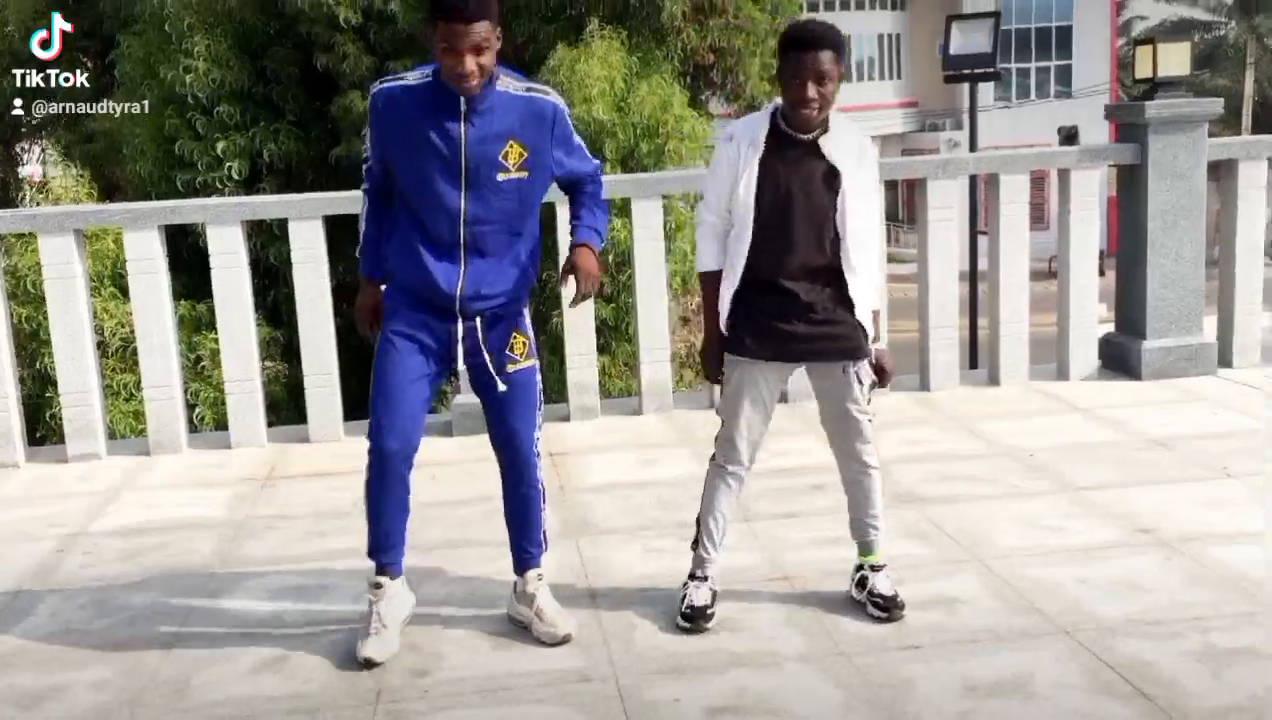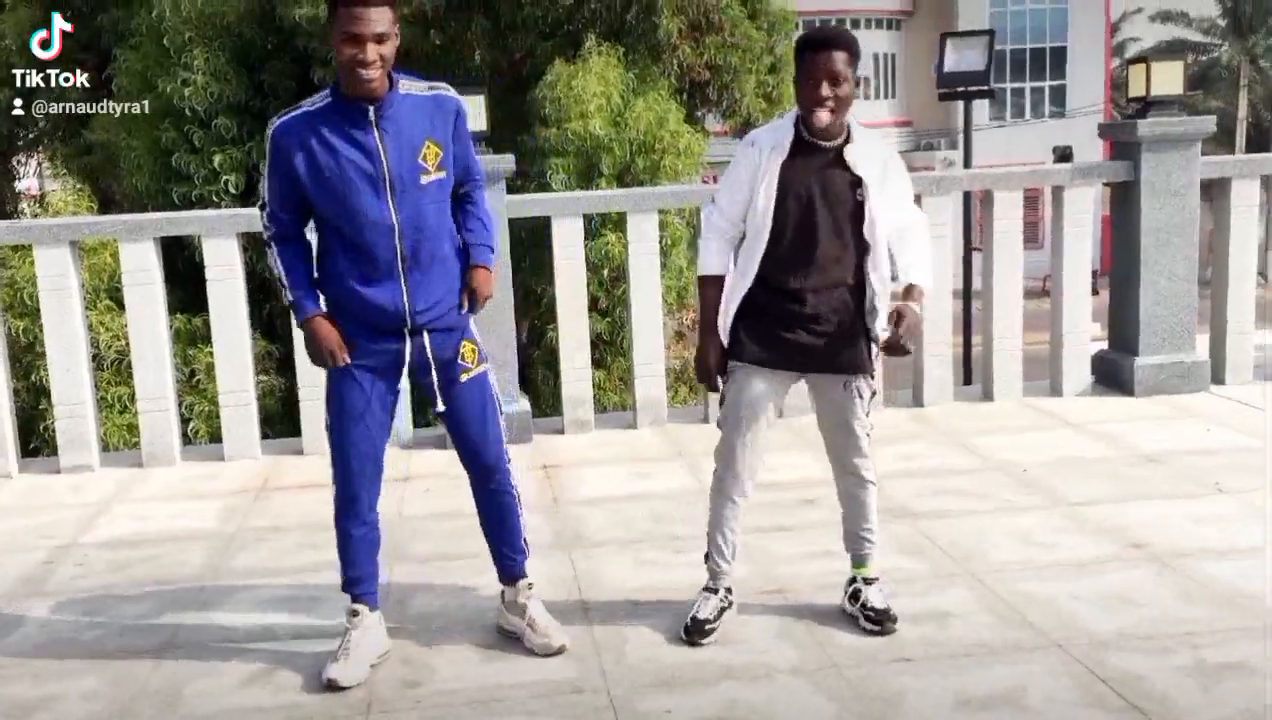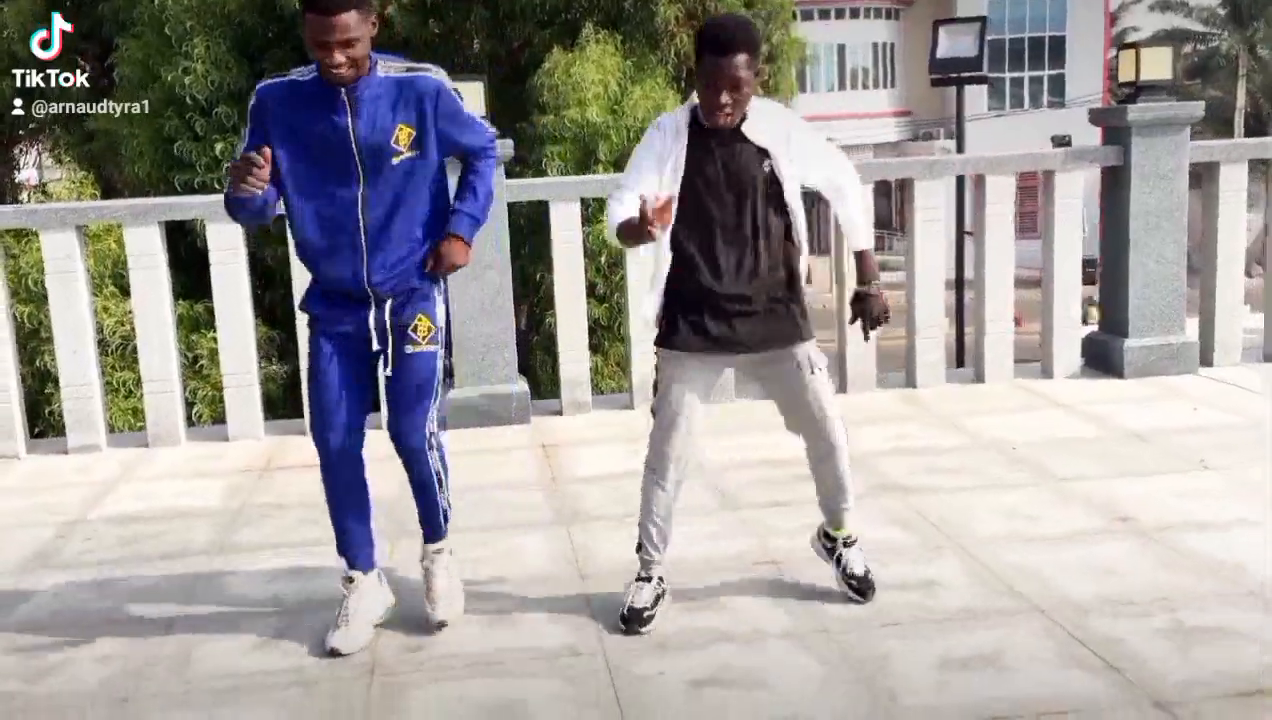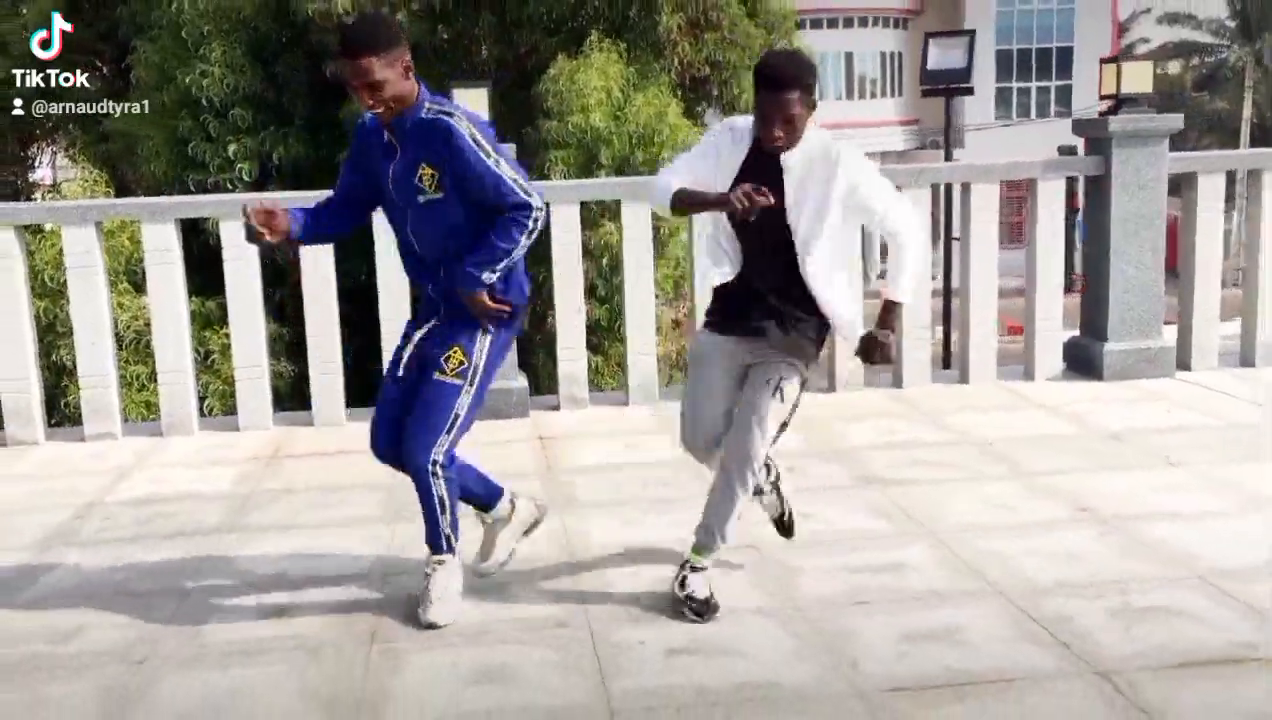
dt=0.5s
person 1, frame 1
left shoulder: (540, 109)
right shoulder: (391, 102)
left elbow: (586, 179)
left wrist: (587, 239)
right wrist: (371, 277)
left hip: (501, 312)
right hip: (414, 311)
left knee: (520, 451)
right knee: (390, 446)
left ankle: (528, 587)
right ankle: (389, 588)
person 1, frame 2
left shoulder: (441, 107)
right shoulder: (294, 135)
left elbow: (470, 187)
right elbow: (281, 230)
left wrist: (480, 257)
right wrist: (308, 313)
left hip: (447, 326)
right hip: (360, 340)
left knee: (490, 464)
right knee: (356, 481)
left ankle: (517, 597)
right ankle: (365, 621)
person 1, frame 3
left shoulder: (422, 88)
right shoulder: (276, 102)
left elbow: (483, 153)
right elbow: (251, 208)
left wrist: (462, 228)
right wrist: (247, 188)
left hip: (411, 292)
right hip: (335, 303)
left knee: (414, 433)
right knee: (335, 443)
left ankle: (437, 550)
right ankle: (364, 583)
person 1, frame 4
left shoulder: (454, 130)
right shoulder: (372, 134)
left elbow: (528, 208)
right elbow: (346, 205)
left wrist: (479, 279)
right wrist: (289, 224)
left hip: (483, 311)
right hip: (434, 310)
left knee: (427, 455)
right knee: (392, 445)
left ankle: (444, 560)
right ankle: (506, 508)
person 2, frame 1
left shoulder: (857, 149)
right shoulder: (741, 141)
left elbow: (866, 248)
right elbow: (713, 235)
left wrist: (875, 338)
right wrist: (712, 328)
left hip: (837, 325)
right hip: (756, 327)
left knee: (857, 449)
right knee: (733, 452)
left ankle: (870, 565)
right ankle: (702, 574)
person 2, frame 2
left shoulder: (878, 158)
right shoulder: (761, 148)
left elbow: (910, 240)
right elbow: (719, 236)
left wrist: (907, 305)
right wrist: (711, 331)
left hip: (843, 337)
right hip: (760, 335)
left knee: (854, 462)
right knee: (737, 459)
left ankle: (863, 580)
right ankle: (717, 586)
person 2, frame 3
left shoulder: (783, 130)
right shoulder: (668, 135)
left elbow: (846, 189)
right elbow: (621, 215)
left wrist: (868, 281)
right wrist: (643, 228)
left hip: (774, 312)
right hip: (691, 321)
left knee: (823, 427)
right knee: (671, 448)
left ankle: (838, 536)
right ankle: (649, 575)
person 2, frame 4
left shoulder: (836, 163)
right shoulder: (729, 136)
left elbow: (906, 230)
right elbow: (666, 190)
left wrist: (888, 320)
right wrist: (718, 199)
left hip: (793, 324)
right hip: (731, 313)
left knee: (745, 446)
right knee: (700, 439)
left ankle: (696, 569)
right ankle: (762, 474)
